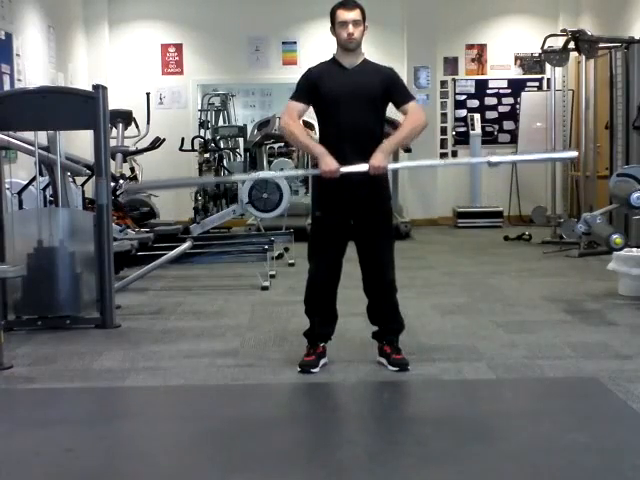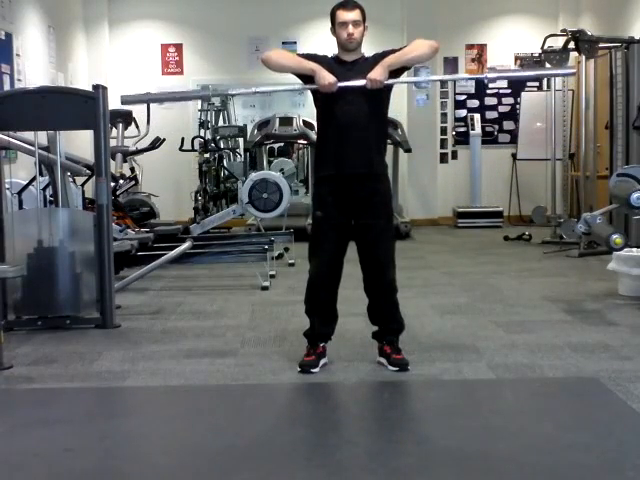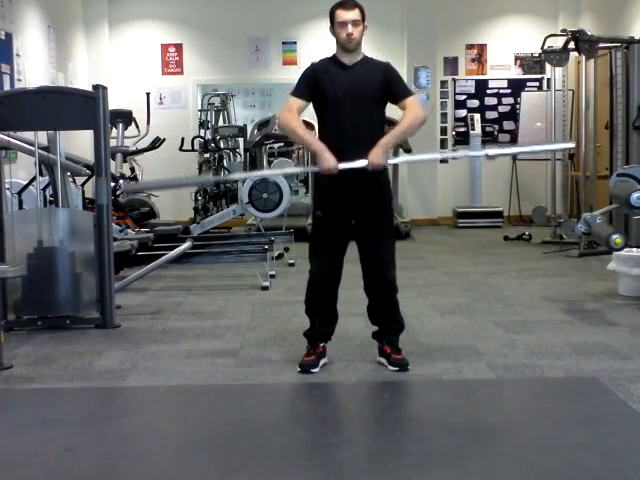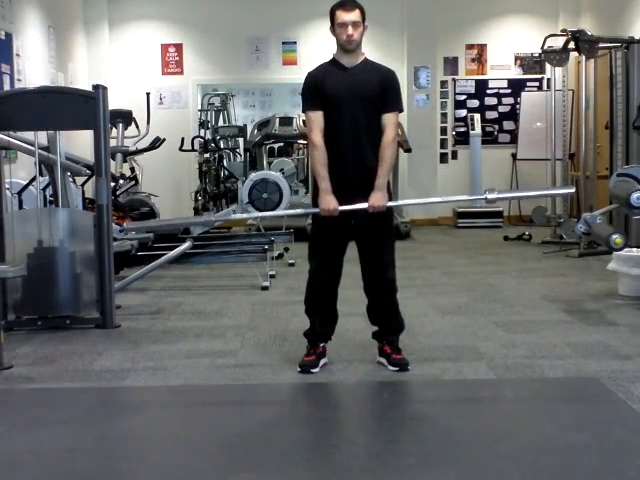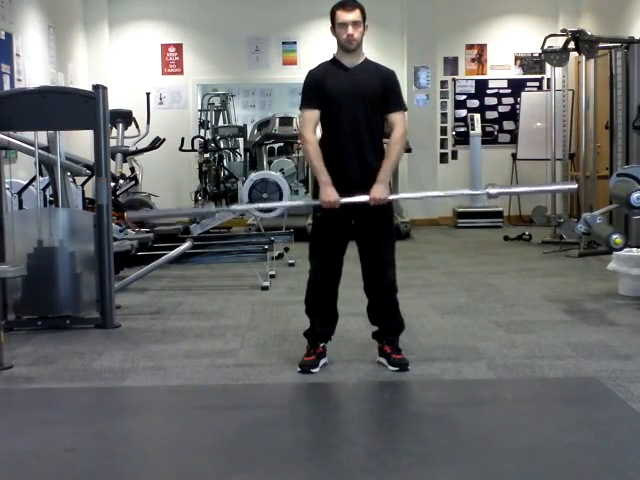
dt=1s
person 1, frame 1
left shoulder: (383, 75)
right shoulder: (316, 76)
left elbow: (418, 117)
right elbow: (288, 121)
left wrist: (385, 149)
right wrist: (320, 153)
left hip: (373, 187)
right hip: (329, 188)
left knee: (380, 270)
right knee: (322, 271)
left ankle: (388, 342)
right ankle: (317, 343)
person 1, frame 2
left shoulder: (382, 62)
right shoulder: (318, 64)
left elbow: (430, 46)
right elbow: (269, 57)
left wrist: (386, 64)
right wrist: (315, 70)
left hip: (373, 183)
right hip: (330, 184)
left knee: (381, 269)
right knee: (323, 269)
left ankle: (389, 342)
right ankle: (318, 343)
person 1, frame 3
left shoulder: (382, 71)
right shoulder: (318, 72)
left elbow: (418, 112)
right elbow: (286, 116)
left wrist: (386, 144)
right wrist: (317, 149)
left hip: (373, 186)
right hip: (330, 187)
left knee: (381, 268)
right knee: (323, 269)
left ankle: (388, 342)
right ankle: (317, 342)
person 1, frame 4
left shoulder: (384, 76)
right shoulder: (318, 78)
left elbow: (389, 135)
right elbow: (316, 137)
left wrist: (380, 188)
right wrist: (324, 191)
left hip: (373, 192)
right hip: (331, 193)
left knee: (381, 272)
right knee: (322, 273)
left ankle: (388, 342)
right ankle: (317, 343)
person 1, frame 5
left shoulder: (384, 76)
right shoulder: (318, 77)
left elbow: (399, 131)
right elbow: (307, 133)
left wrist: (383, 181)
right wrist: (324, 183)
left hip: (374, 191)
right hip: (331, 191)
left knee: (381, 271)
right knee: (323, 272)
left ankle: (388, 342)
right ankle: (317, 343)
